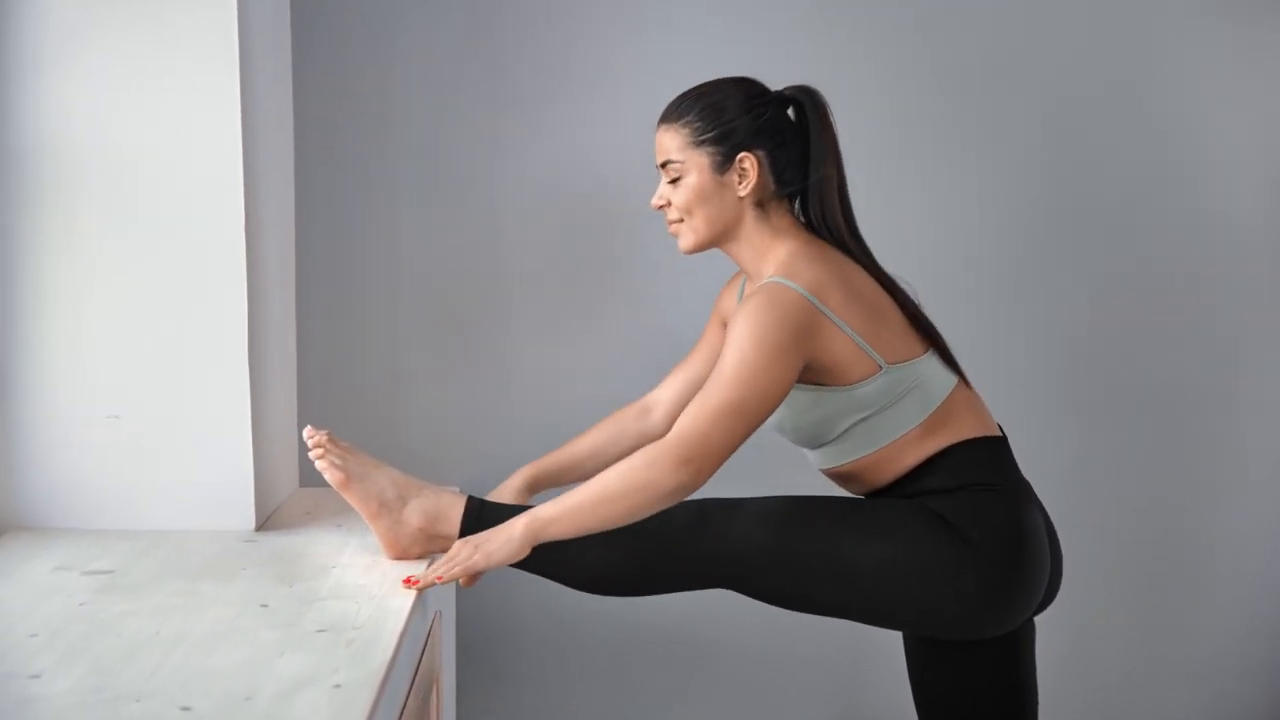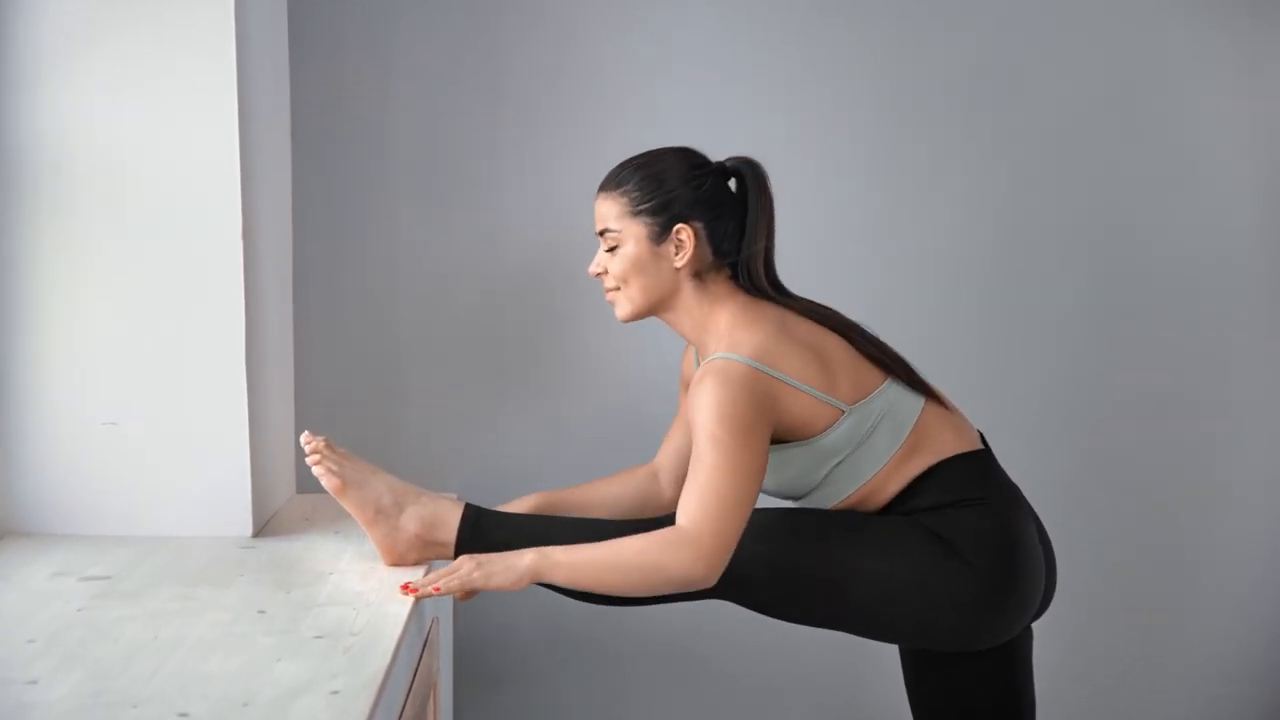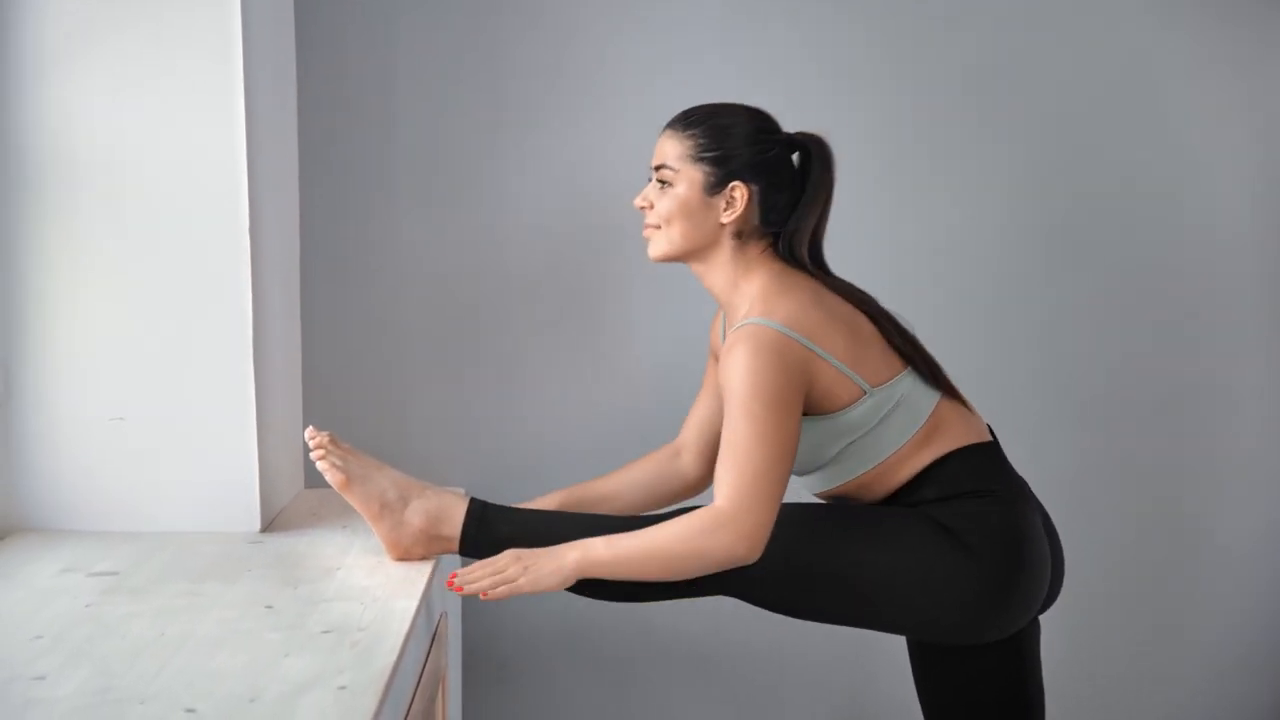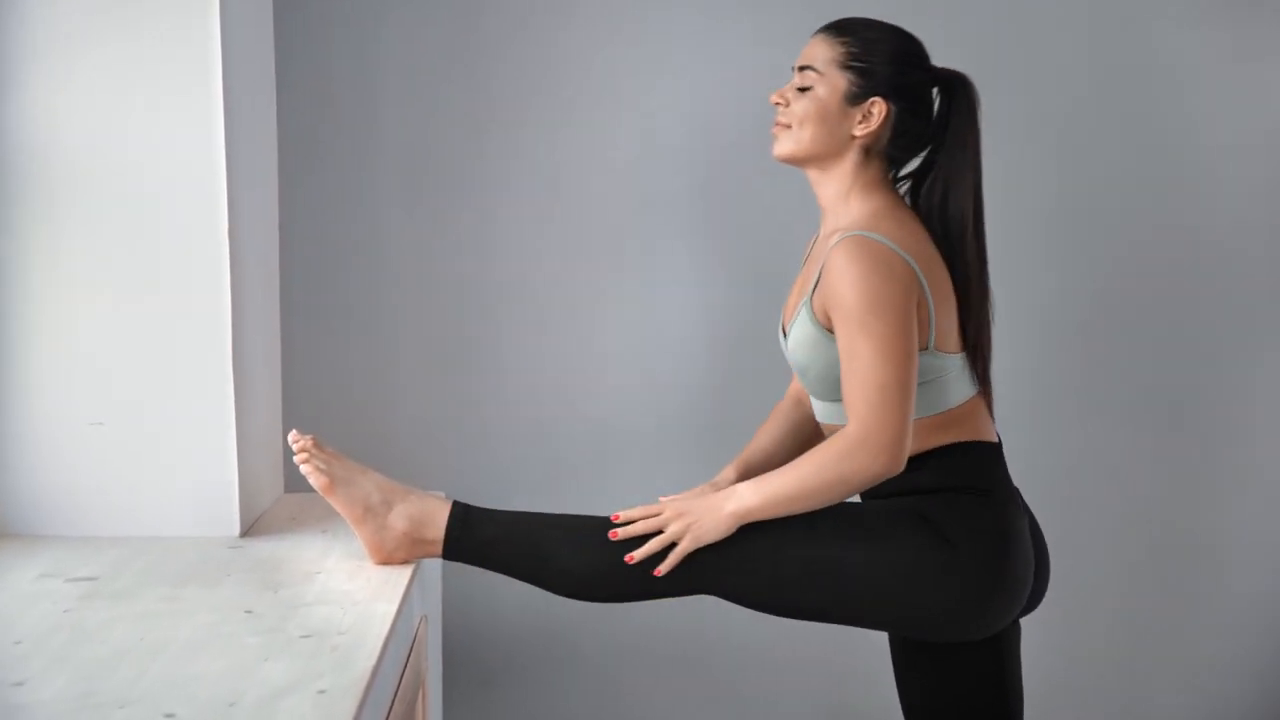
dt=0.5s
person 1, frame 1
left shoulder: (786, 297)
right shoulder: (760, 284)
left elbow: (681, 463)
right elbow: (655, 414)
left wrist: (526, 529)
right wrist: (527, 480)
left hip: (971, 540)
right hip: (974, 542)
left knee: (714, 542)
left ankle: (439, 520)
person 1, frame 2
left shoulder: (738, 368)
right shoulder: (719, 337)
left elbow: (696, 555)
right elbow: (665, 482)
left wrist: (527, 562)
right wrist: (524, 513)
left hip: (964, 559)
right hip: (981, 557)
left knee: (721, 550)
person 1, frame 3
left shoulder: (766, 336)
right shoulder: (747, 306)
left elbow: (735, 533)
right elbow: (688, 461)
left wrist: (566, 558)
right wrist: (550, 506)
left hip: (969, 550)
right hip: (985, 550)
left knee: (718, 545)
left ankle: (447, 522)
person 1, frame 4
left shoulder: (865, 252)
right shoulder: (847, 232)
left elbow: (876, 447)
right elbow: (818, 396)
left wrist: (729, 508)
right wrist: (727, 482)
left hip: (953, 541)
right hip: (964, 544)
left knee: (691, 551)
left ankle: (430, 524)
